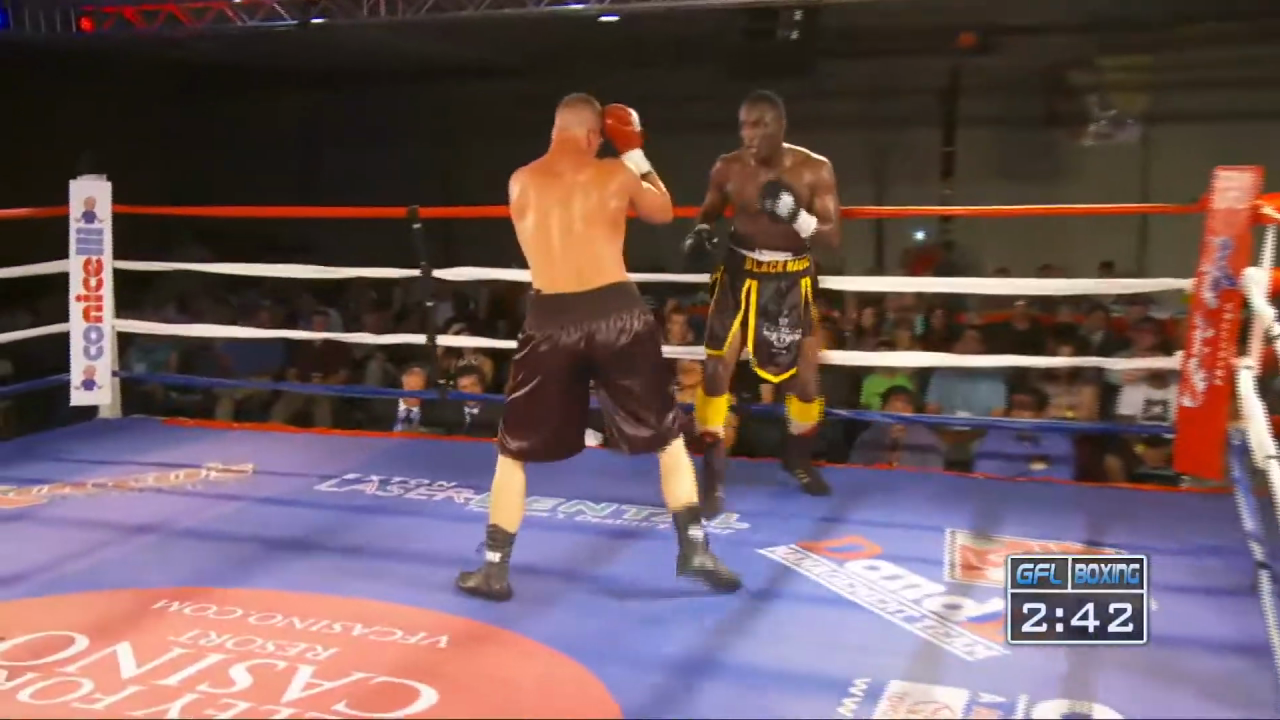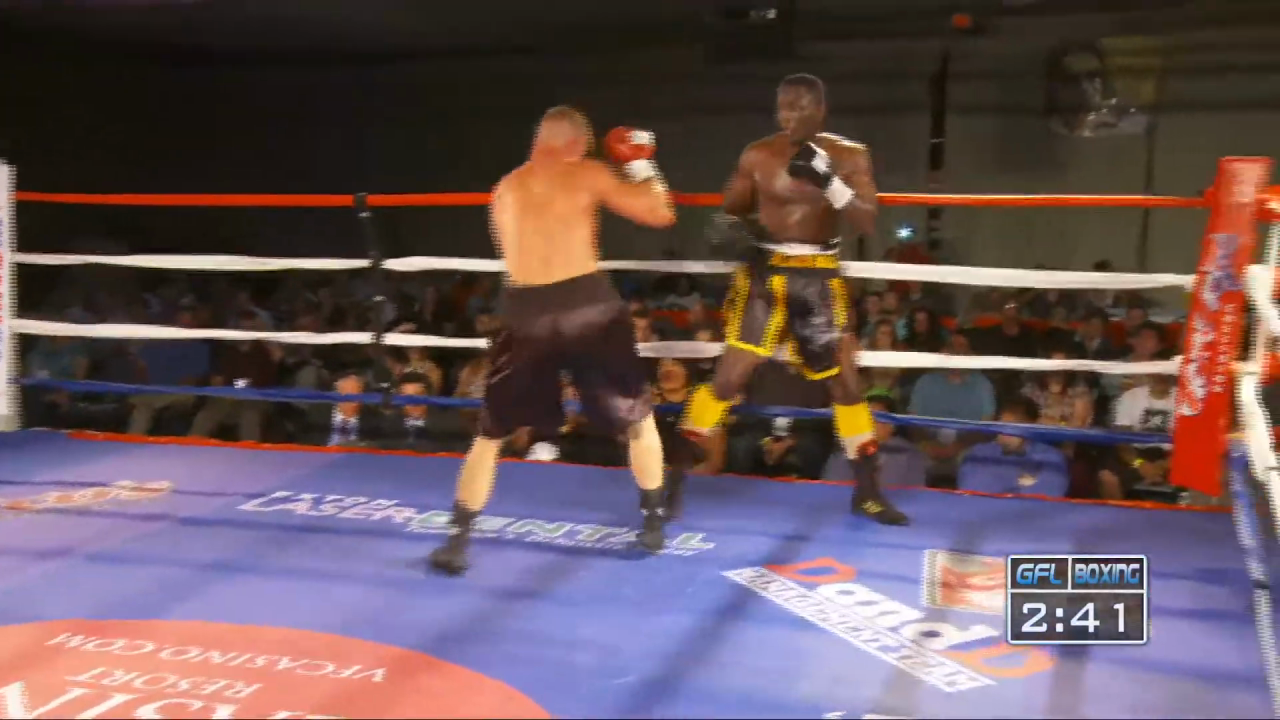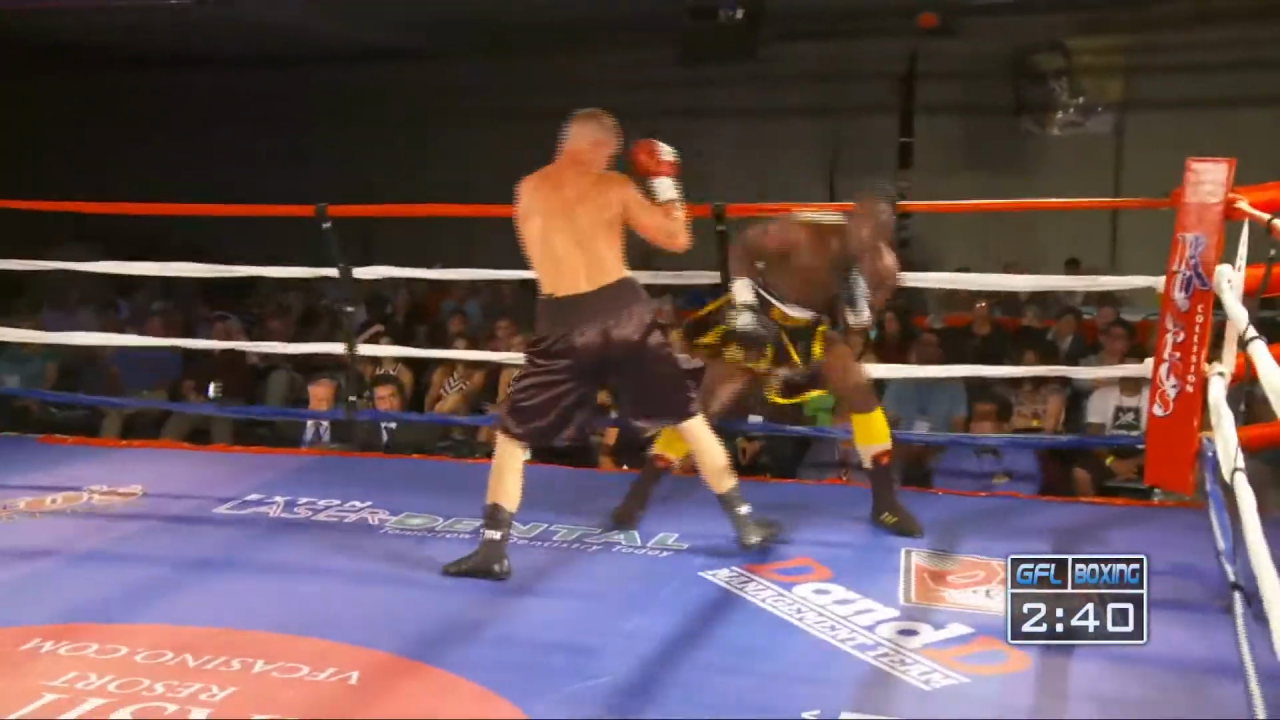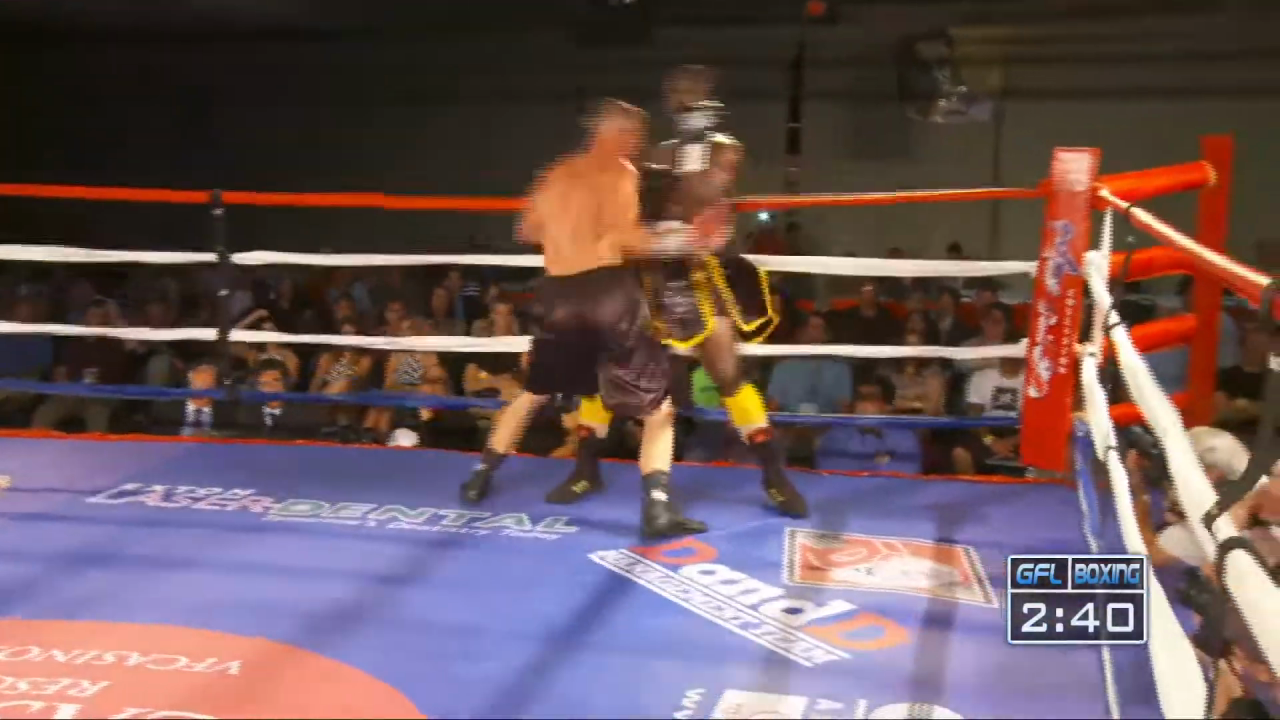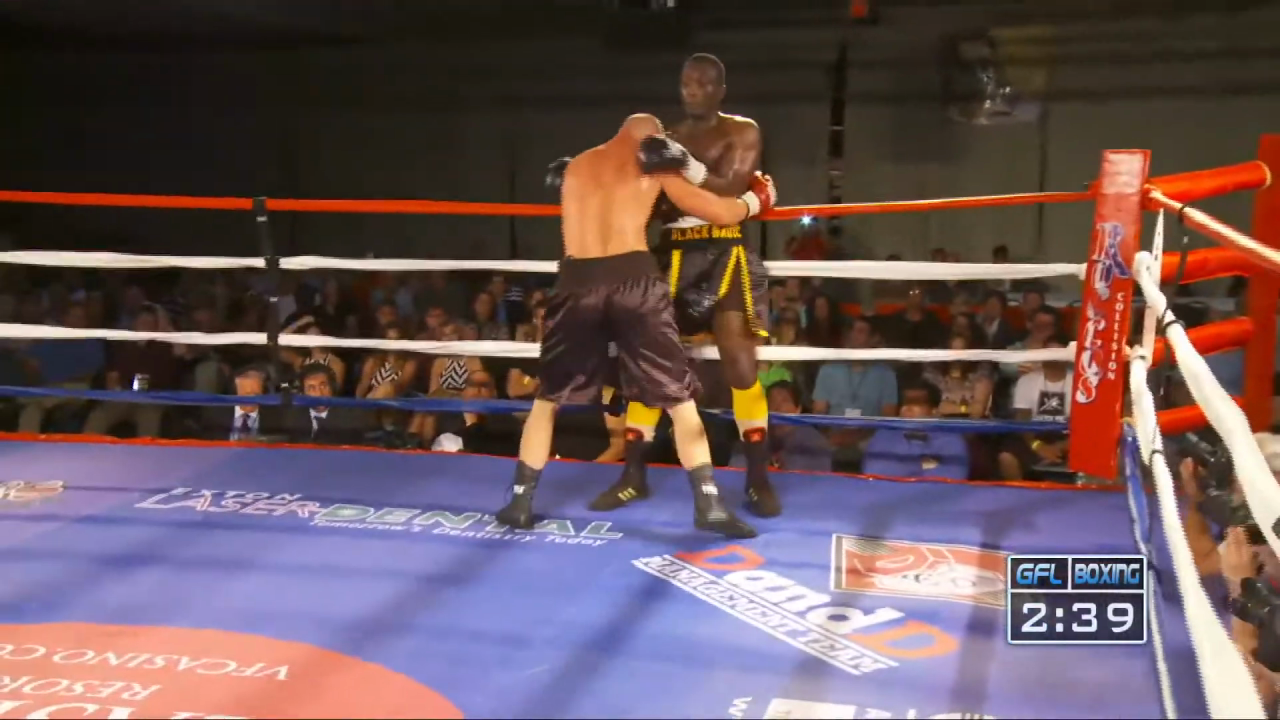
dt=0.7s
person 1, frame 1
left shoulder: (520, 182)
right shoulder: (616, 174)
right elbow: (662, 213)
right wrist: (635, 151)
left hip: (550, 321)
right hip: (617, 314)
left knee: (516, 449)
right knee: (666, 436)
left ankle: (494, 569)
right ankle: (695, 549)
person 1, frame 2
left shoulder: (506, 188)
right shoulder: (589, 174)
right elbow: (660, 216)
right wrist: (640, 164)
left hip: (526, 315)
right hip: (588, 306)
left knee: (490, 433)
right knee: (636, 414)
left ankle: (457, 542)
right ankle: (653, 522)
person 1, frame 3
left shoulder: (528, 190)
right shoulder: (613, 187)
right elbow: (677, 241)
right wrist: (664, 181)
left hip: (562, 324)
right hip: (622, 312)
left knee: (512, 436)
right knee: (691, 420)
left ankle: (492, 551)
right ankle: (746, 523)
person 1, frame 4
left shoulder: (555, 177)
right shoulder: (619, 173)
left elbow: (527, 234)
right elbow: (630, 240)
left hip: (559, 300)
right hip: (608, 299)
left knee: (532, 391)
right knee: (657, 407)
left ankle: (480, 479)
right ankle: (659, 509)
person 1, frame 5
left shoulder: (575, 166)
right shoulder: (654, 167)
right elbow: (721, 212)
right wrist: (755, 199)
left hip: (576, 283)
right hip: (635, 281)
left knee: (548, 398)
right knee: (679, 399)
left ankle: (519, 503)
right ankle: (710, 506)
person 2, frame 1
left shoulder: (815, 169)
right shoulder: (726, 167)
left elbow: (831, 231)
right elbow: (706, 217)
left wrist: (795, 215)
right wrist: (698, 236)
left hip: (792, 281)
right hip: (741, 278)
left knee: (804, 386)
right knee: (716, 375)
left ankle: (798, 457)
right ankle: (711, 477)
person 2, frame 2
left shoulder: (850, 155)
right shoulder: (757, 155)
left elbow: (869, 222)
right elbow: (732, 208)
left wrist: (829, 182)
right wrist: (727, 225)
left hip: (819, 277)
right hip: (765, 272)
left knee: (847, 385)
right knee: (729, 378)
left ankle: (868, 491)
right ankle: (675, 472)
person 2, frame 3
left shoulder: (884, 266)
right shoulder: (803, 231)
left elbow: (869, 326)
right elbow: (743, 246)
left wrist: (860, 305)
right wrist: (741, 304)
left hip: (810, 327)
right hip: (762, 315)
left knee: (860, 390)
right knee: (709, 402)
left ankle: (886, 502)
right ankle: (640, 491)
person 2, frame 4
left shoulder: (723, 146)
right shoulder: (662, 151)
left elbow: (697, 203)
right elbow: (641, 201)
left wrist: (694, 143)
left hip: (698, 267)
right hip: (648, 265)
left knee: (728, 374)
left ankle: (775, 477)
right ankle: (586, 469)
person 2, frame 5
left shoulder: (743, 131)
right shoulder: (667, 137)
left elbow: (729, 192)
left wrist: (684, 162)
left hip: (724, 257)
right hip: (672, 256)
left knee: (741, 369)
left ankle: (759, 480)
right ankle: (633, 476)
